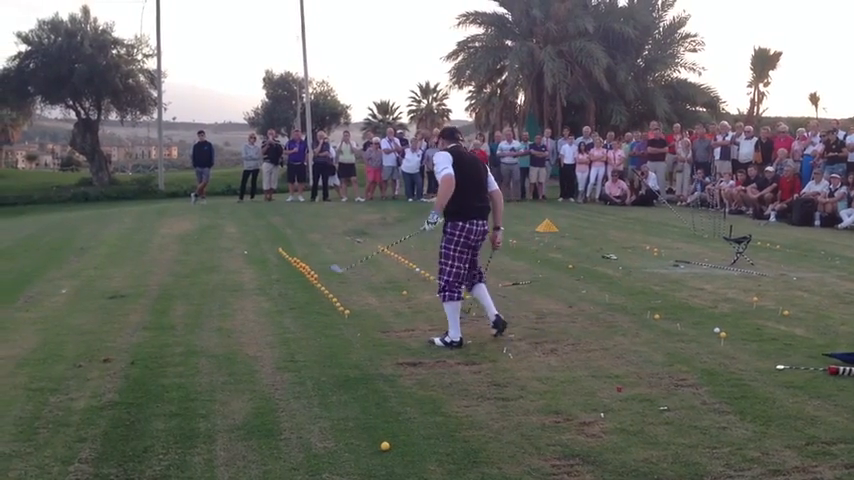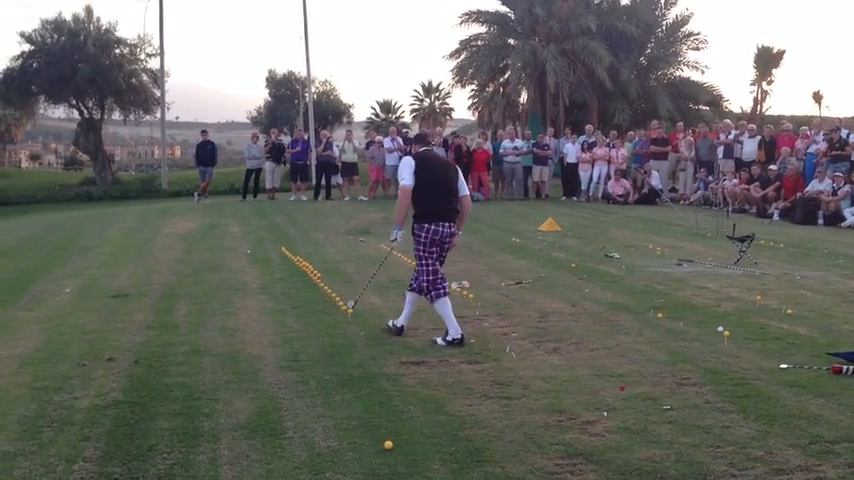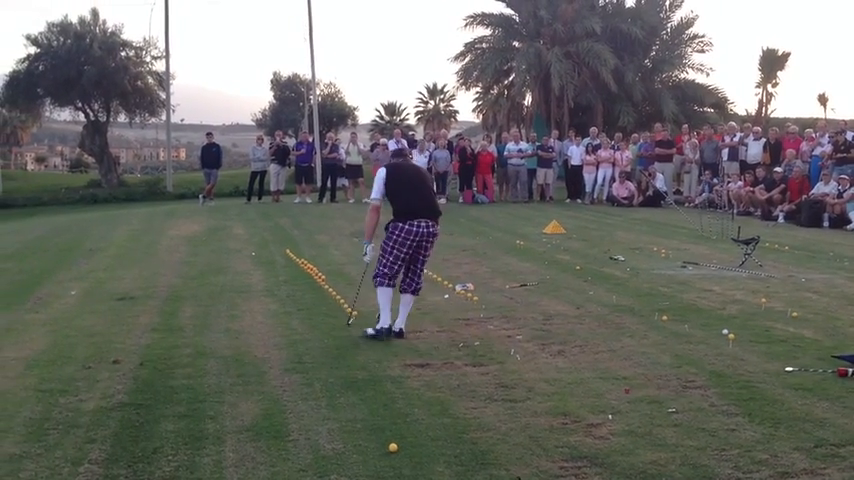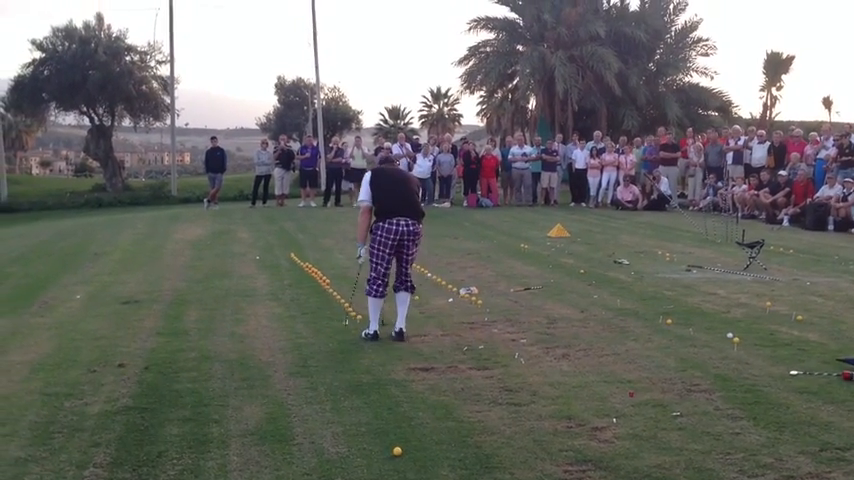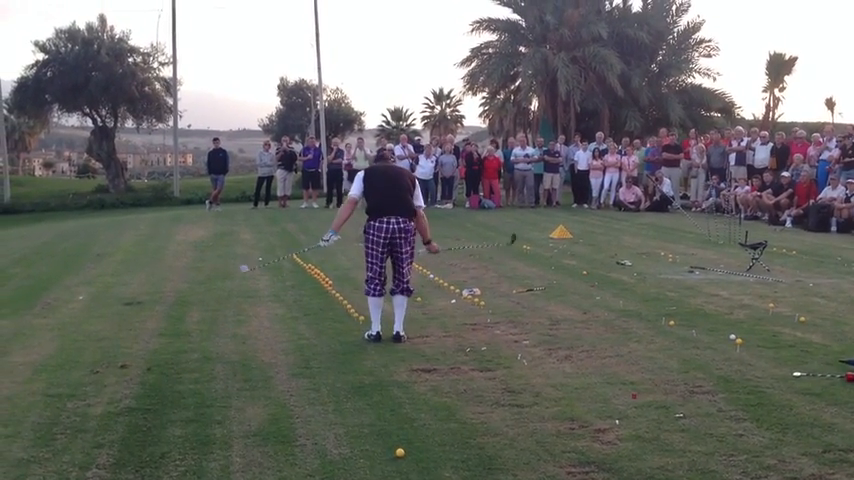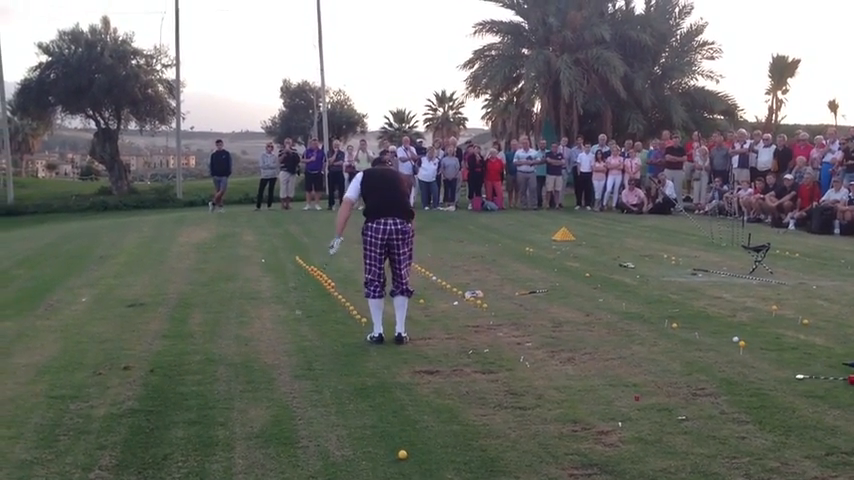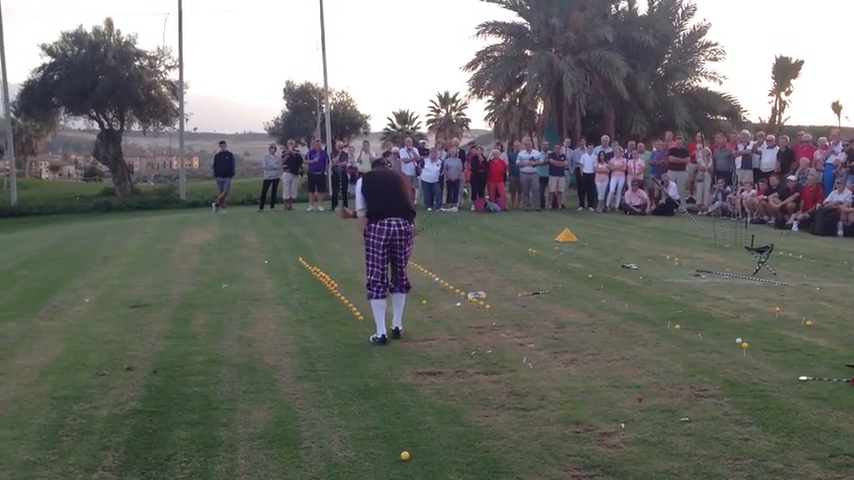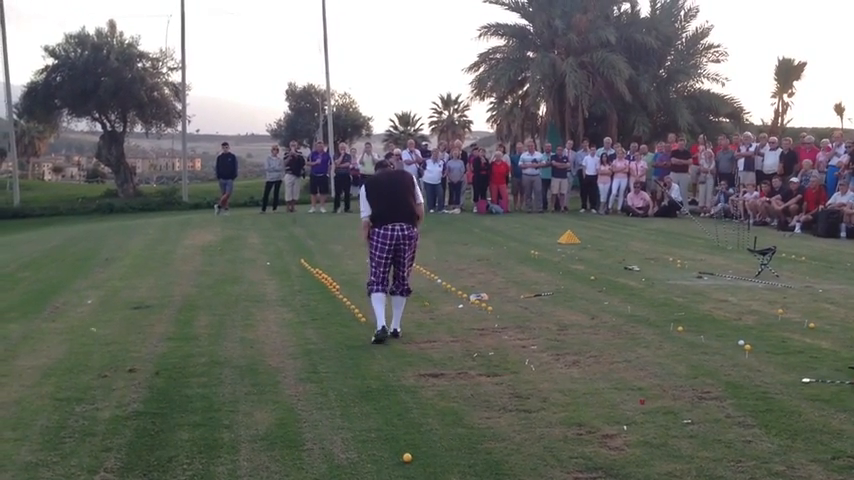
dt=0.3s
person 1, frame 1
left shoulder: (443, 155)
right shoulder: (477, 161)
left elbow: (448, 181)
right elbow: (497, 196)
left wrist: (435, 212)
right wrist: (497, 229)
left hip: (458, 224)
right hip: (480, 223)
left knee: (450, 279)
right knee: (471, 273)
left ankle: (454, 336)
right ankle: (494, 316)
person 1, frame 2
left shoulder: (410, 160)
right shoulder: (451, 165)
left elbow: (405, 193)
right elbow: (466, 201)
left wrist: (397, 228)
right wrist: (458, 231)
left hip: (427, 225)
right hip: (448, 226)
left knee: (432, 281)
right knee: (424, 275)
left ankle: (454, 333)
right ankle: (401, 322)
person 1, frame 3
left shoulder: (385, 170)
right shoulder: (423, 173)
left elbow: (374, 208)
left wrist: (368, 242)
left hip: (404, 224)
right hip: (431, 226)
left knee: (384, 273)
right knee: (413, 276)
left ankle: (384, 324)
right ankle: (400, 326)
person 1, frame 4
left shoulder: (372, 175)
right shoulder: (410, 178)
left elbow: (365, 211)
left wrist: (361, 245)
left hip: (386, 225)
right hip: (413, 226)
left knee: (377, 278)
right knee: (404, 276)
left ankle: (372, 329)
right ankle: (400, 326)
person 1, frame 5
left shoulder: (365, 174)
right shoulder: (409, 176)
left elbow: (350, 203)
right elbow: (419, 213)
left wrist: (333, 232)
right wrist: (427, 241)
left hip: (377, 224)
right hip: (405, 224)
left knee: (375, 278)
right knee: (402, 279)
left ankle: (375, 330)
right ankle: (398, 330)
person 1, frame 6
left shoulder: (363, 175)
right shoulder: (402, 180)
left elbow: (347, 204)
left wrist: (337, 237)
left hip: (375, 226)
right hip: (403, 226)
left knee: (374, 280)
right knee: (402, 280)
left ankle: (377, 332)
right ankle: (400, 332)
person 1, frame 7
left shoulder: (364, 180)
right shoulder: (401, 178)
left elbow: (363, 215)
right wrist: (353, 215)
left hip: (378, 227)
right hip: (405, 226)
left knee: (376, 281)
right knee: (400, 277)
left ankle: (380, 333)
right ankle: (397, 326)
person 1, frame 8
left shoulder: (368, 185)
right shoulder: (407, 177)
left elbow: (366, 221)
right elbow: (419, 208)
left wrist: (371, 242)
left hip: (382, 231)
right hip: (408, 230)
left knee: (377, 281)
right knee: (402, 280)
left ankle: (381, 325)
right ankle: (395, 327)
